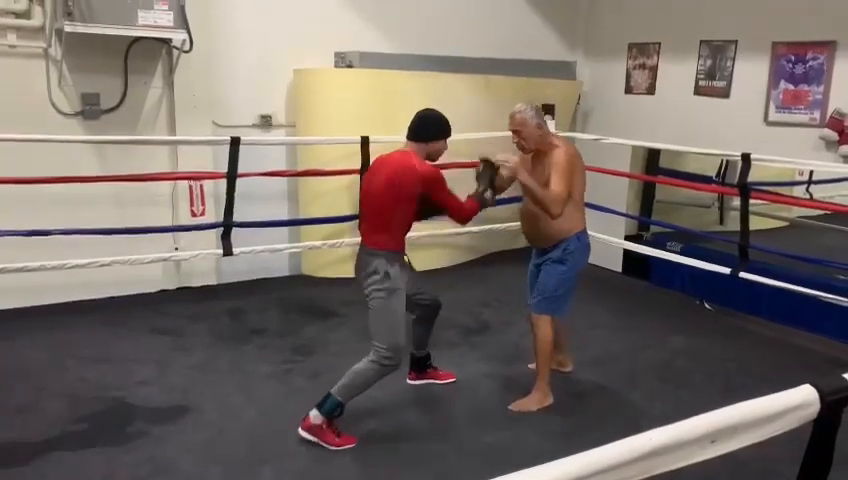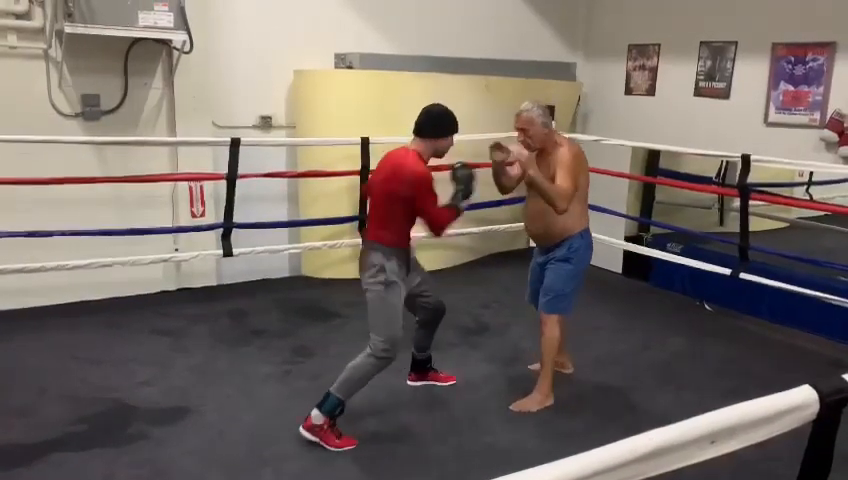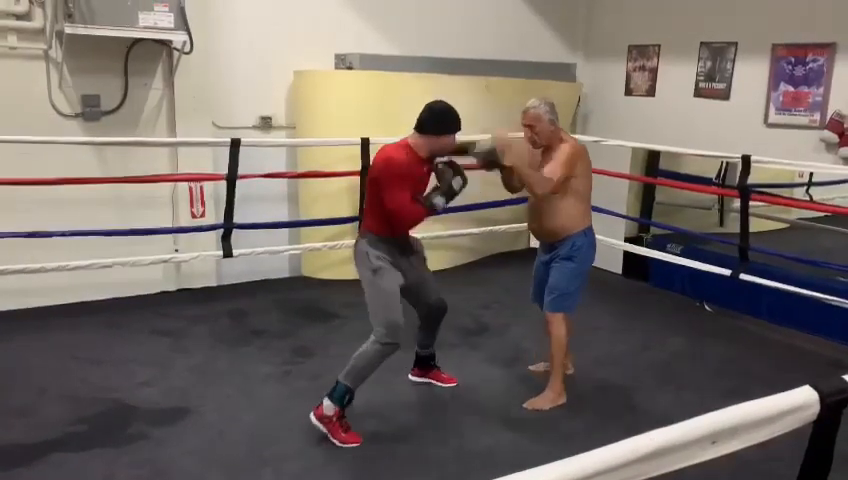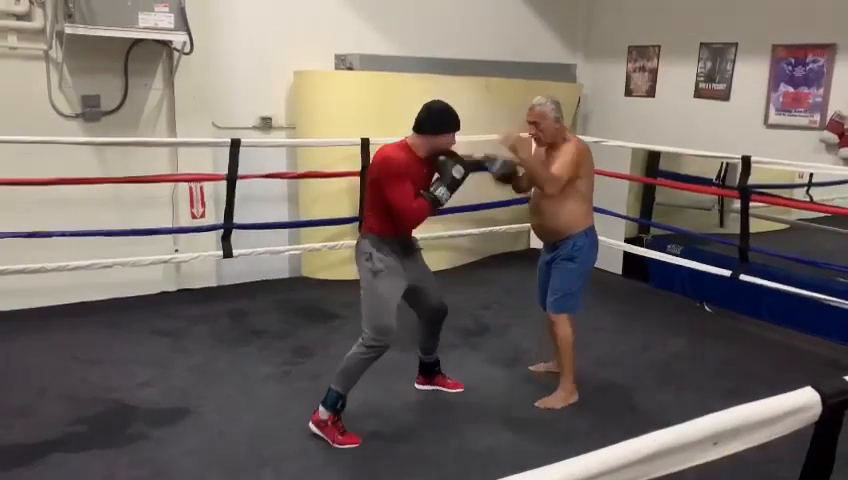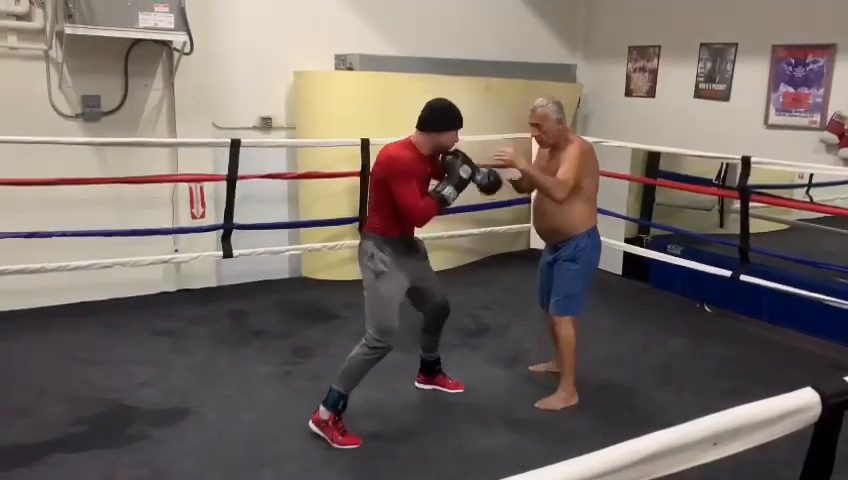
dt=0.1s
person 1, frame 1
left shoulder: (384, 163)
right shoulder: (425, 173)
right elbow: (462, 215)
left wrist: (432, 205)
right wrist: (486, 188)
left hip: (384, 257)
right hip: (383, 264)
left knee: (429, 305)
right knee: (387, 355)
left ankle: (420, 368)
right ankle: (318, 418)
person 1, frame 2
left shoulder: (400, 158)
right shoulder: (416, 172)
right elbow: (438, 226)
right wrist: (461, 194)
left hip: (399, 255)
right hip: (383, 260)
left knee: (433, 308)
right knee: (384, 349)
left ankle: (421, 369)
right ankle: (320, 419)
person 1, frame 3
left shoulder: (421, 156)
right shoulder: (393, 159)
right elbow: (402, 219)
right wrist: (443, 192)
left hip: (404, 247)
right hip: (378, 250)
left knee: (434, 305)
right knee: (388, 336)
left ankle: (424, 366)
right ankle: (330, 409)
person 1, frame 4
left shoulder: (424, 156)
right shoulder: (392, 159)
left elbow: (448, 167)
right elbow: (409, 216)
right wrist: (446, 184)
left hip: (405, 247)
right hip: (378, 251)
left knee: (436, 309)
right knee: (378, 337)
left ankle: (430, 373)
right ankle: (326, 412)
person 1, frame 5
left shoulder: (429, 156)
right shoulder: (396, 158)
left elbow: (441, 172)
right elbow: (418, 215)
left wrist: (477, 174)
right wrist: (453, 184)
left hip: (408, 246)
right hip: (382, 251)
left knee: (438, 307)
right knee: (380, 339)
left ankle: (429, 373)
right ankle: (327, 413)
person 2, frame 1
left shoulder: (562, 154)
right shoulder: (528, 153)
left elbow: (554, 207)
right elbow: (499, 187)
left wrist: (521, 175)
right wrist: (500, 169)
left hip: (567, 247)
right hip: (542, 246)
left knee: (540, 314)
right knee: (544, 308)
left ankle: (542, 391)
right ankle: (560, 358)
person 2, frame 2
left shoulder: (566, 153)
right shoulder: (534, 151)
left elbow: (561, 203)
right elbow: (505, 188)
left wrist: (530, 170)
right wrist: (498, 165)
left hip: (571, 246)
right hip: (545, 245)
left knee: (550, 314)
right knee: (544, 306)
left ankle: (543, 392)
right ankle: (561, 360)
person 2, frame 3
left shoulder: (569, 150)
right shoulder: (536, 148)
left elbow: (541, 187)
right elbow: (514, 187)
left wrist: (514, 158)
right wrist: (504, 164)
left hip: (574, 245)
right hip: (549, 244)
left knee: (554, 313)
right knee: (550, 306)
left ankle: (555, 390)
right ankle: (562, 361)
person 2, frame 4
left shoulder: (573, 149)
right shoulder: (541, 148)
left elbow: (550, 185)
right elbow: (524, 187)
left wrist: (520, 153)
left hip: (576, 245)
right hip: (552, 243)
left knee: (559, 313)
right knee: (549, 307)
left ankle: (567, 389)
right ankle: (561, 361)
person 2, frame 5
left shoulder: (577, 150)
right shoulder: (546, 150)
left elbow: (559, 191)
right elbow: (525, 188)
left wrist: (523, 165)
right wrist: (515, 171)
left hip: (578, 245)
right hip: (554, 244)
left knee: (561, 314)
right knee: (549, 307)
left ankle: (567, 391)
right ankle: (560, 361)
